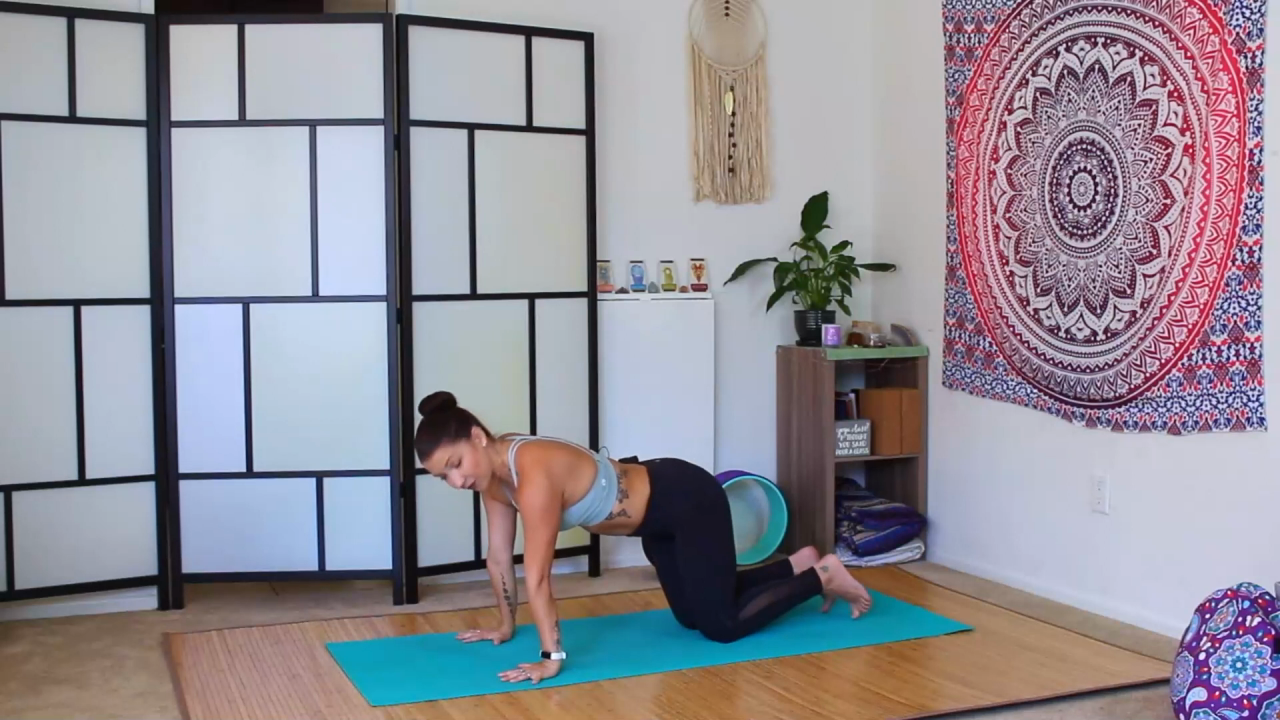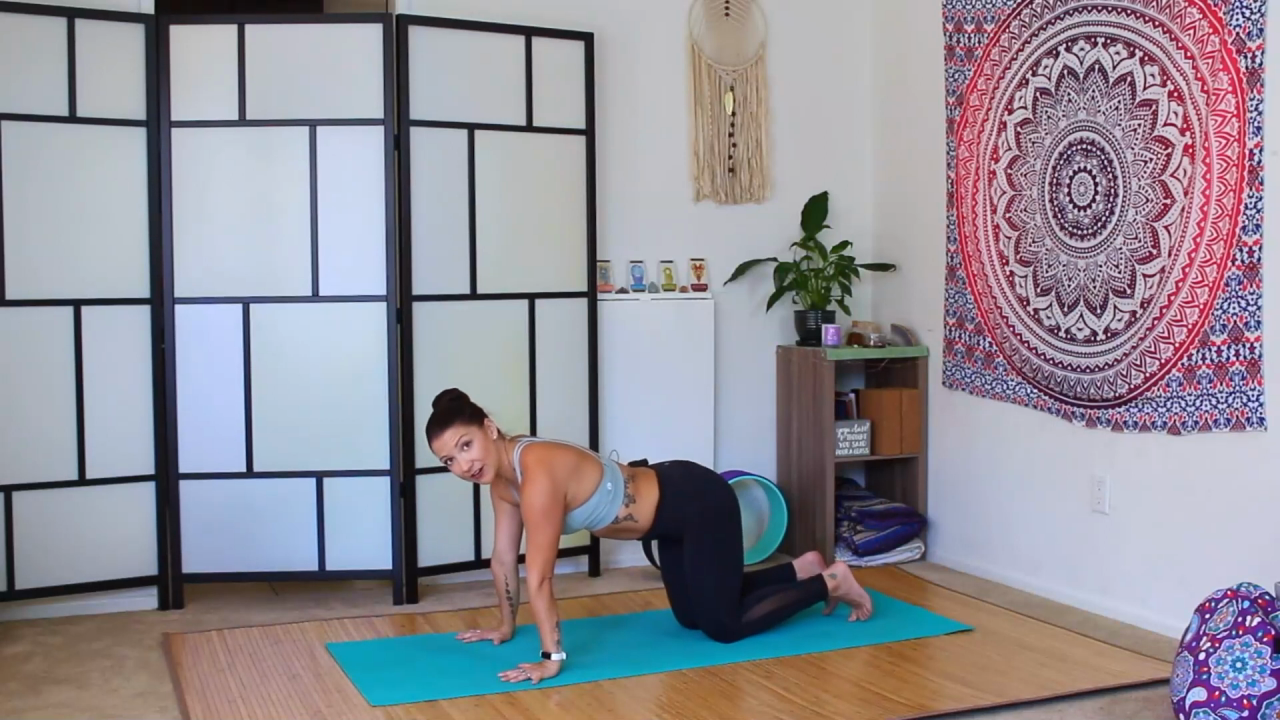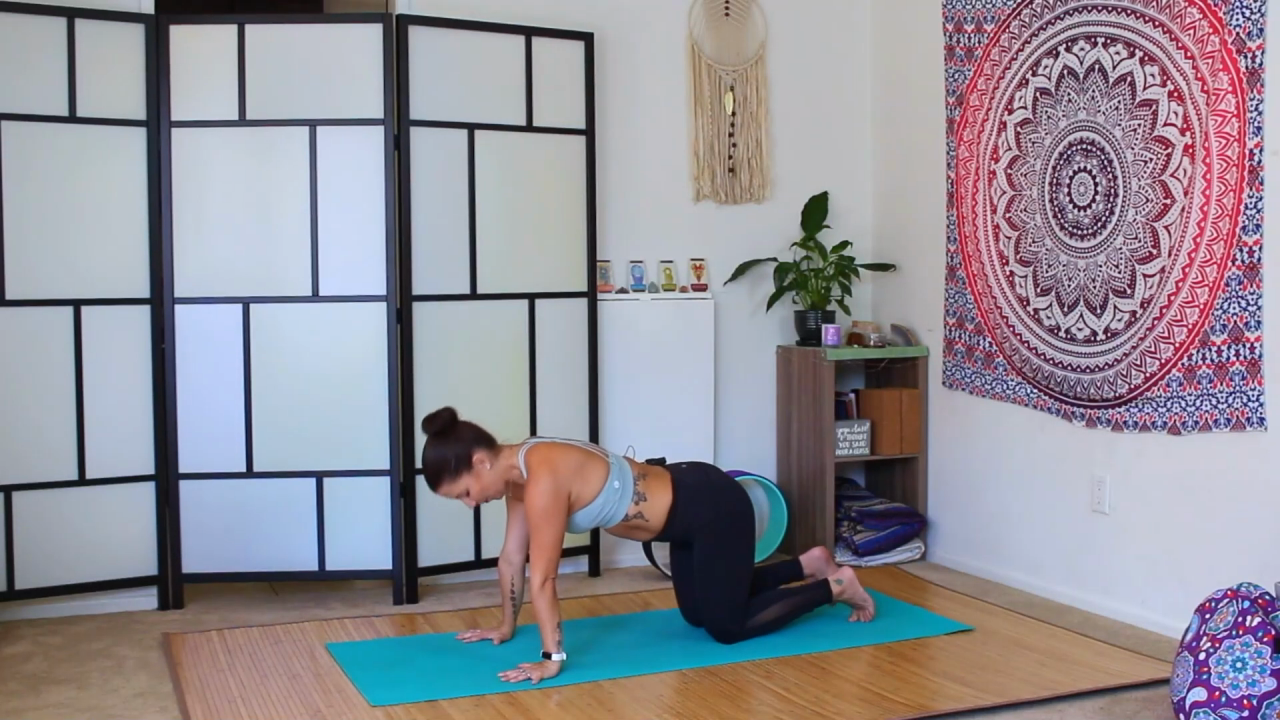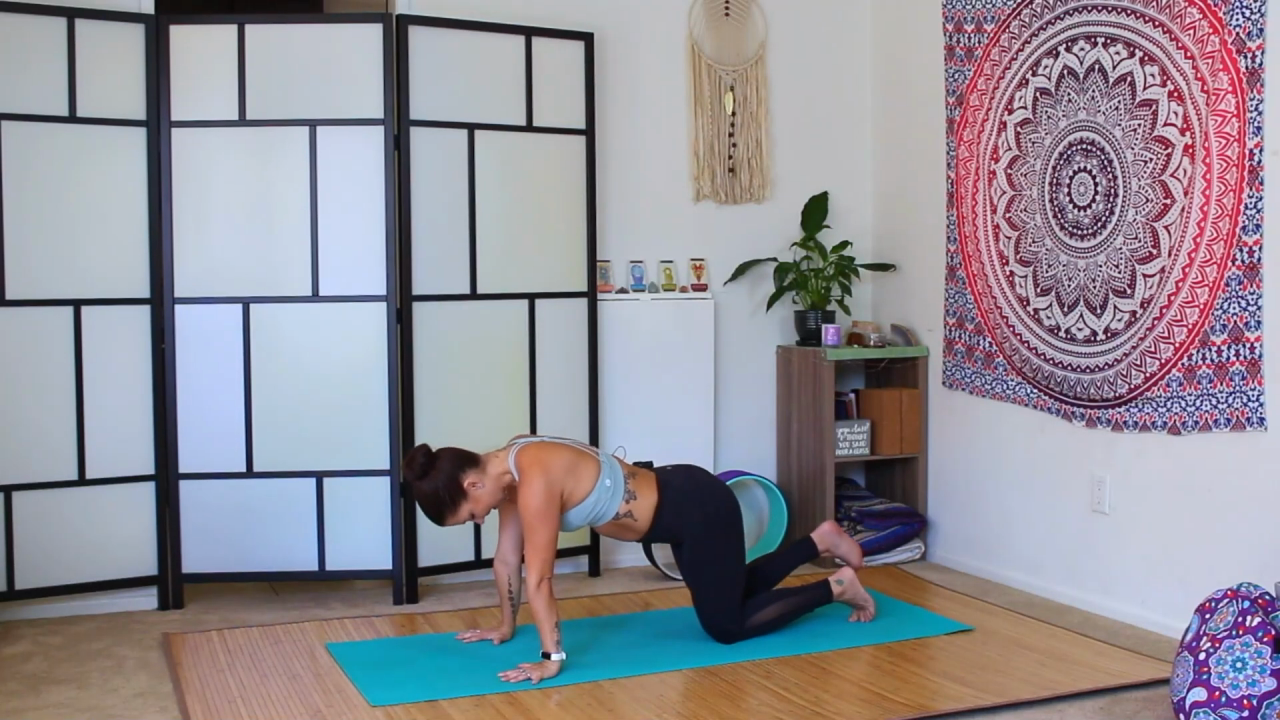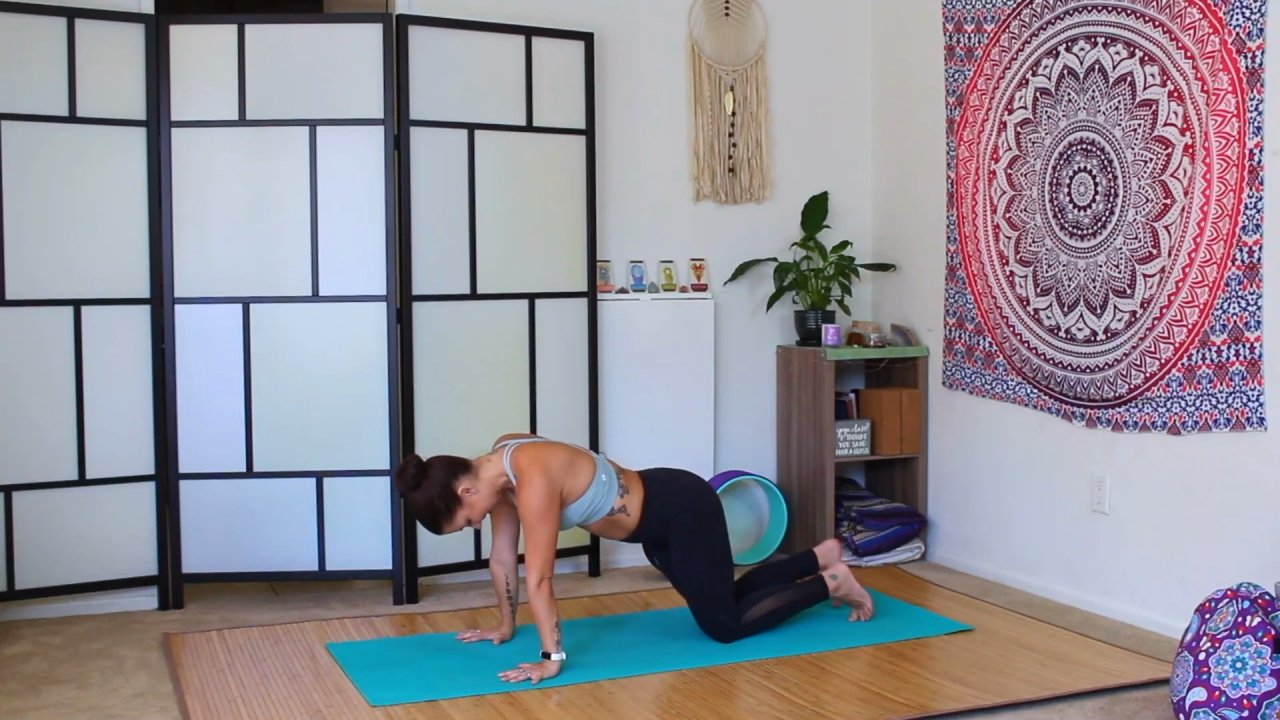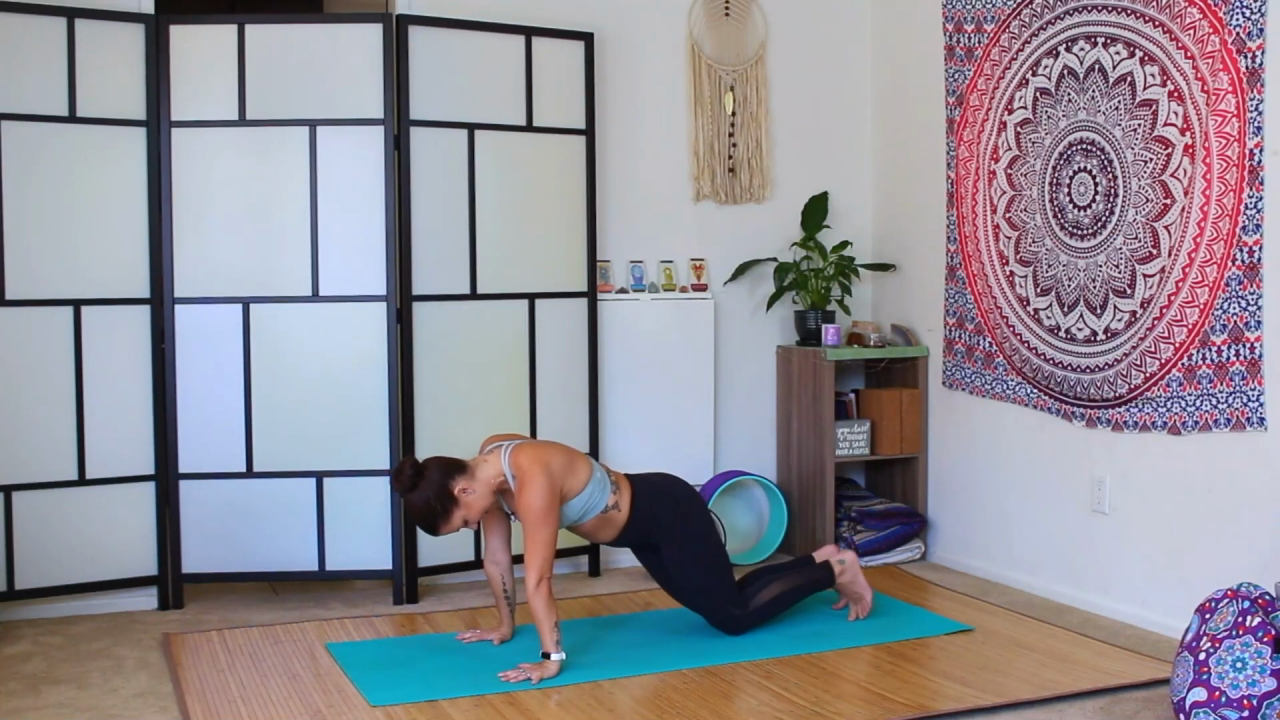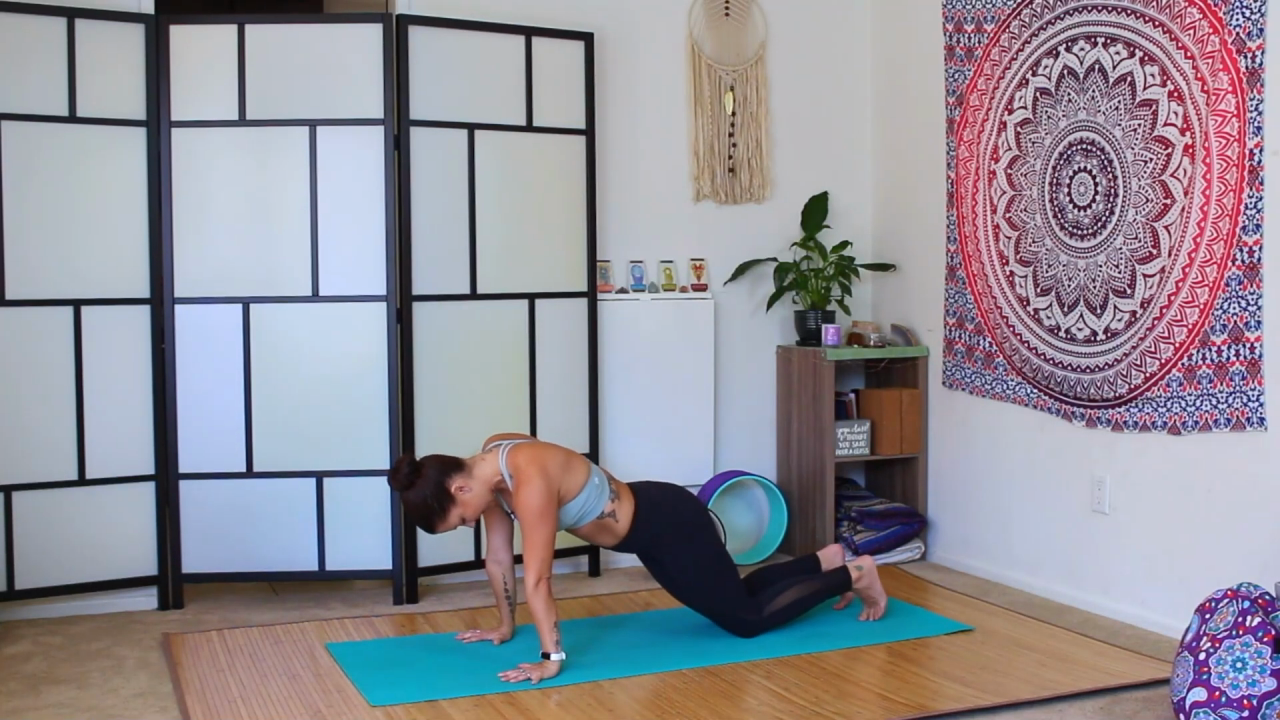
dt=0.5s
person 1, frame 1
left shoulder: (534, 472)
right shoulder: (493, 468)
left elbow: (537, 575)
right elbow: (498, 557)
left wrist: (552, 657)
right wrist: (505, 625)
left hip: (688, 500)
right hip: (659, 509)
left knee: (721, 624)
right knee: (692, 614)
left ankle: (822, 575)
right ankle: (798, 564)
person 1, frame 2
left shoulder: (538, 472)
right shoulder: (502, 472)
left elbow: (538, 576)
right elbow: (503, 557)
left wrist: (551, 658)
right wrist: (505, 625)
left hip: (700, 504)
right hip: (674, 505)
left knee: (723, 626)
right knee: (692, 616)
left ankle: (829, 582)
right ankle: (803, 569)
person 1, frame 3
left shoulder: (542, 478)
right shoulder: (518, 470)
left elbow: (541, 577)
right elbow: (512, 558)
left wrist: (552, 658)
right wrist: (506, 626)
left hip: (713, 507)
right hip: (689, 502)
left knee: (727, 626)
right knee: (696, 614)
left ankle: (835, 585)
right ankle: (808, 566)
person 1, frame 4
left shoulder: (534, 479)
right shoulder: (508, 469)
left elbow: (537, 577)
right elbow: (507, 557)
left wrist: (552, 659)
right wrist: (505, 626)
left hip: (700, 508)
right hip: (679, 501)
left knee: (725, 627)
right knee: (728, 593)
left ankle: (837, 585)
right ankle: (820, 539)
person 1, frame 5
left shoulder: (531, 477)
right shoulder: (496, 468)
left elbow: (538, 577)
right elbow: (502, 557)
left wrist: (552, 658)
right wrist: (505, 625)
left hip: (684, 508)
right hip: (657, 515)
left knee: (724, 625)
right knee: (719, 600)
left ankle: (831, 582)
right ankle: (819, 557)
person 1, frame 6
left shoulder: (531, 478)
right shoulder: (486, 467)
left elbow: (537, 577)
right elbow: (496, 558)
left wrist: (551, 658)
right wrist: (504, 626)
left hip: (667, 512)
right hip: (641, 524)
left knee: (732, 616)
right knee: (716, 602)
left ankle: (836, 568)
right ankle: (817, 559)
person 1, frame 7
left shoulder: (528, 477)
right shoulder: (488, 465)
left elbow: (537, 578)
right elbow: (498, 558)
left wrist: (552, 658)
right wrist: (505, 625)
left hip: (668, 521)
right hip: (645, 526)
left knee: (747, 619)
right knee: (726, 600)
left ankle: (854, 574)
right ankle: (824, 561)
